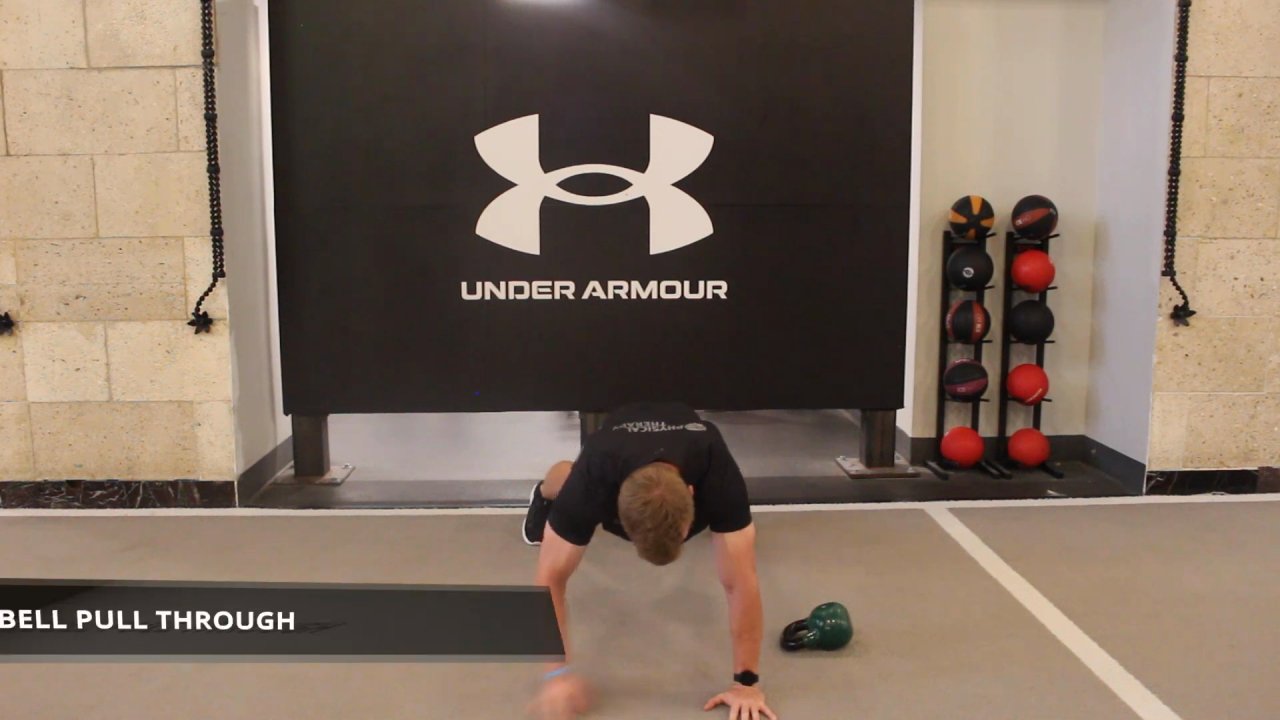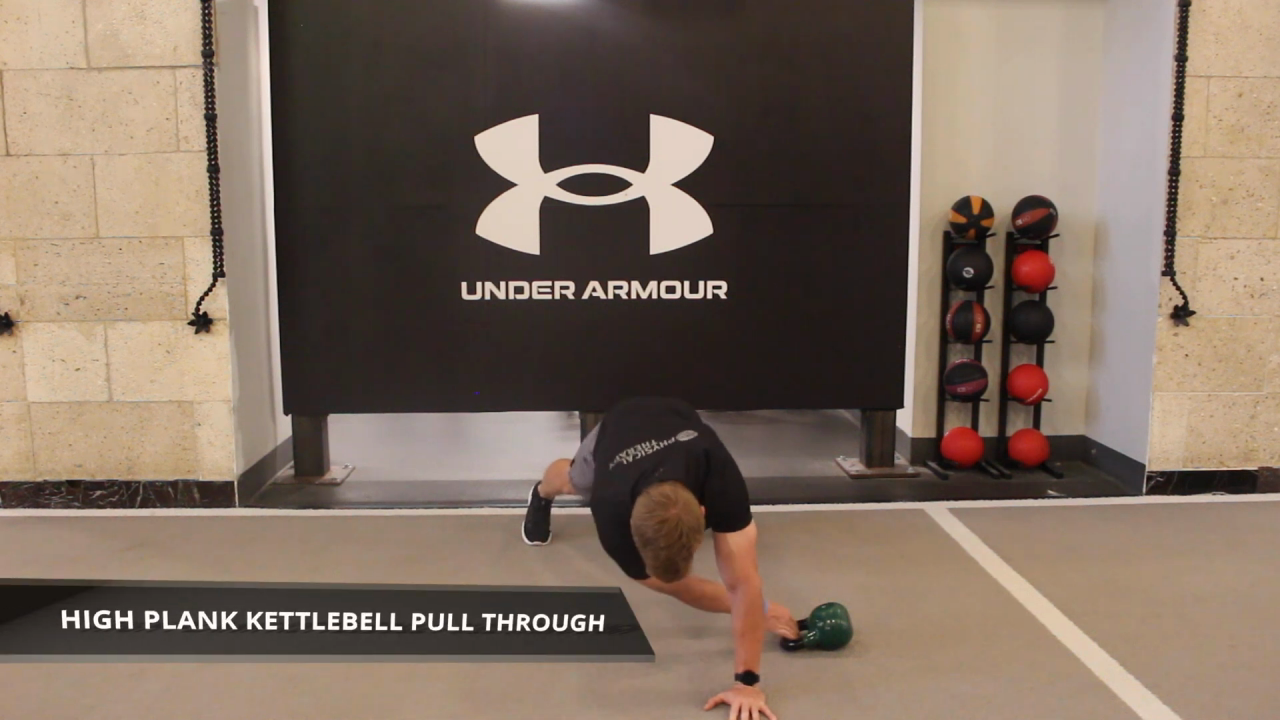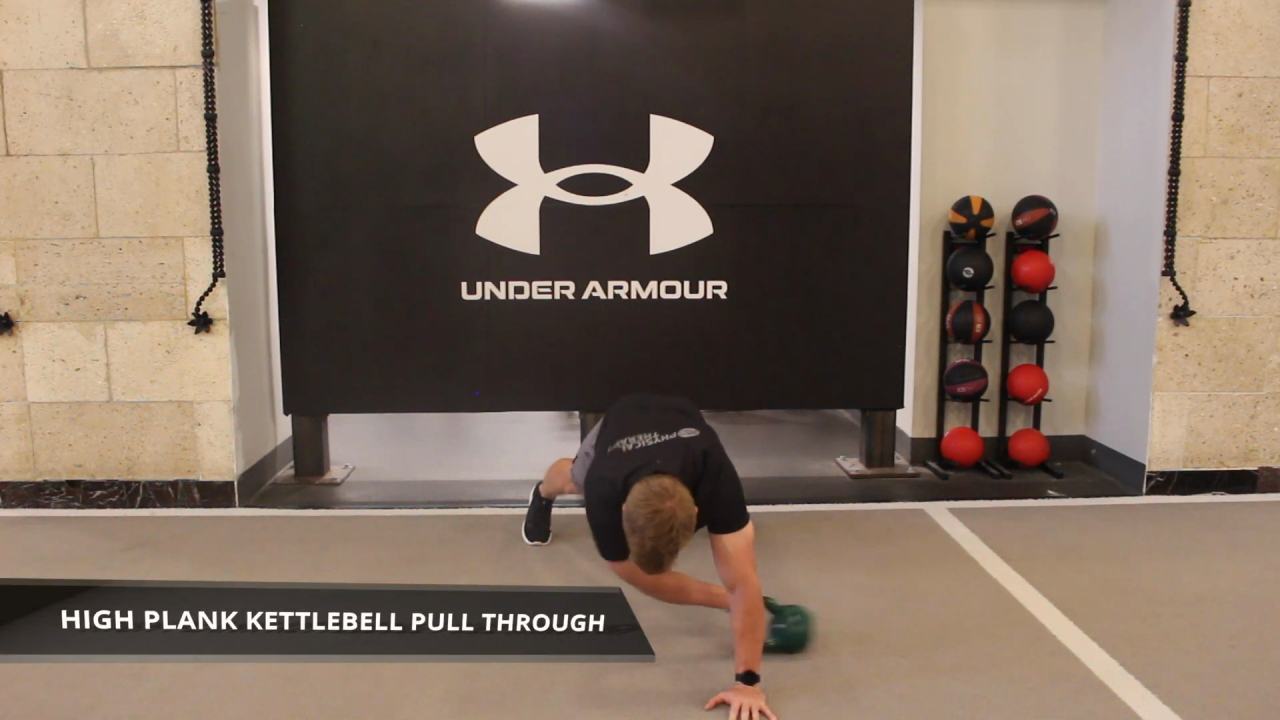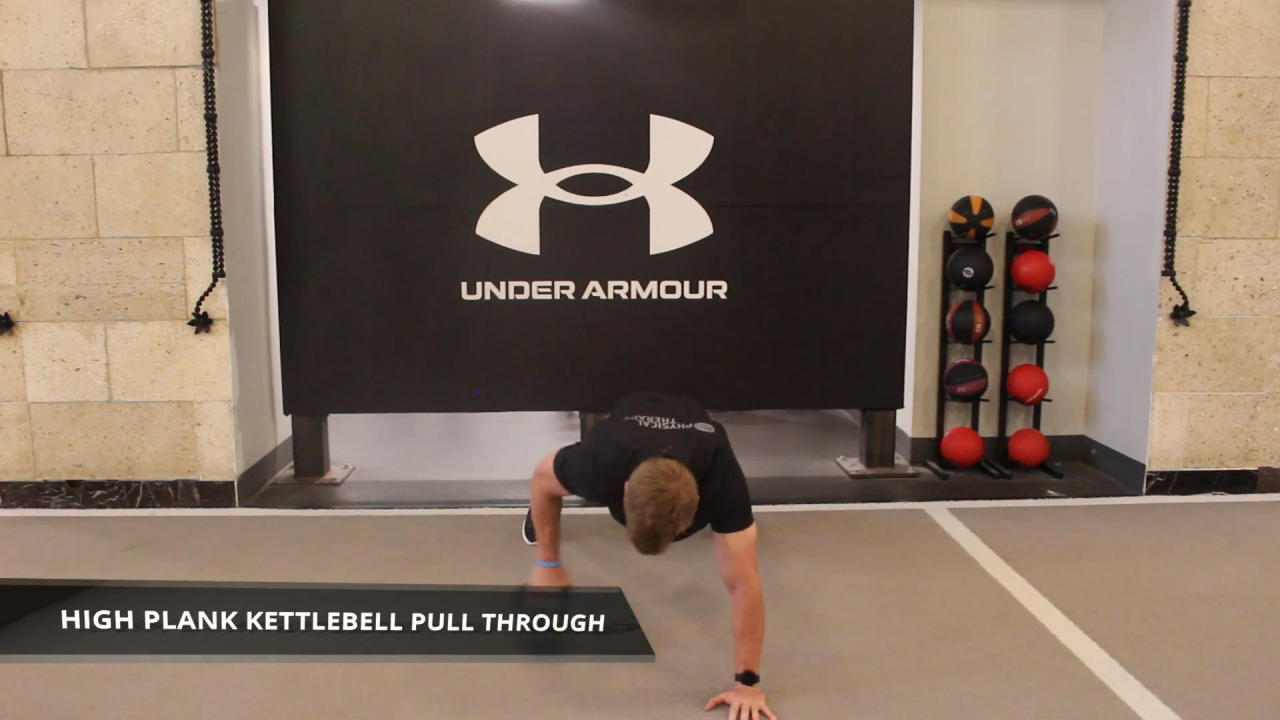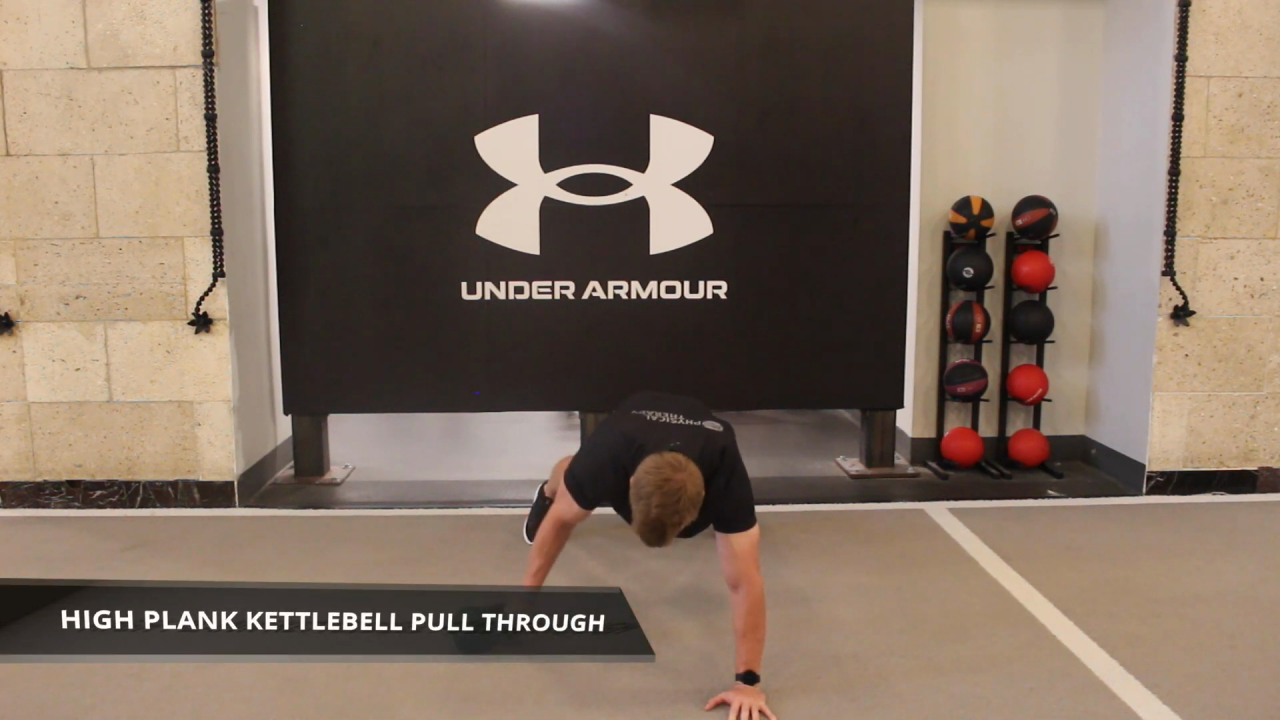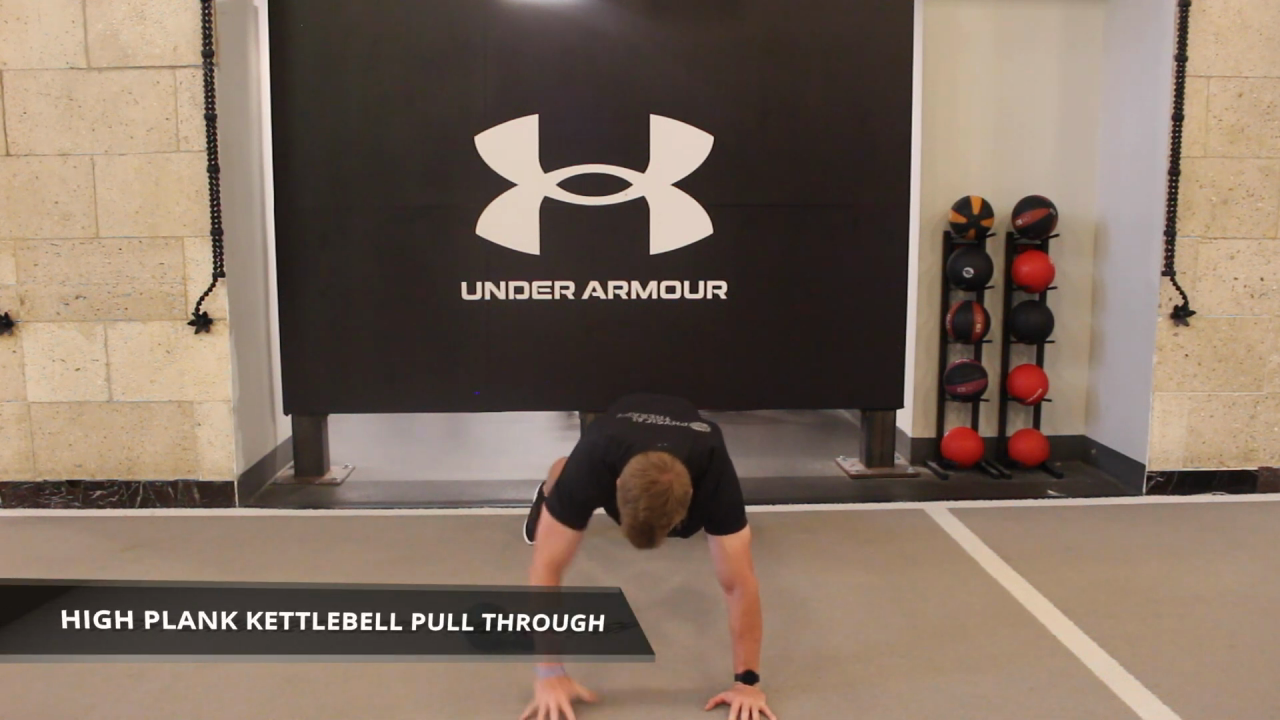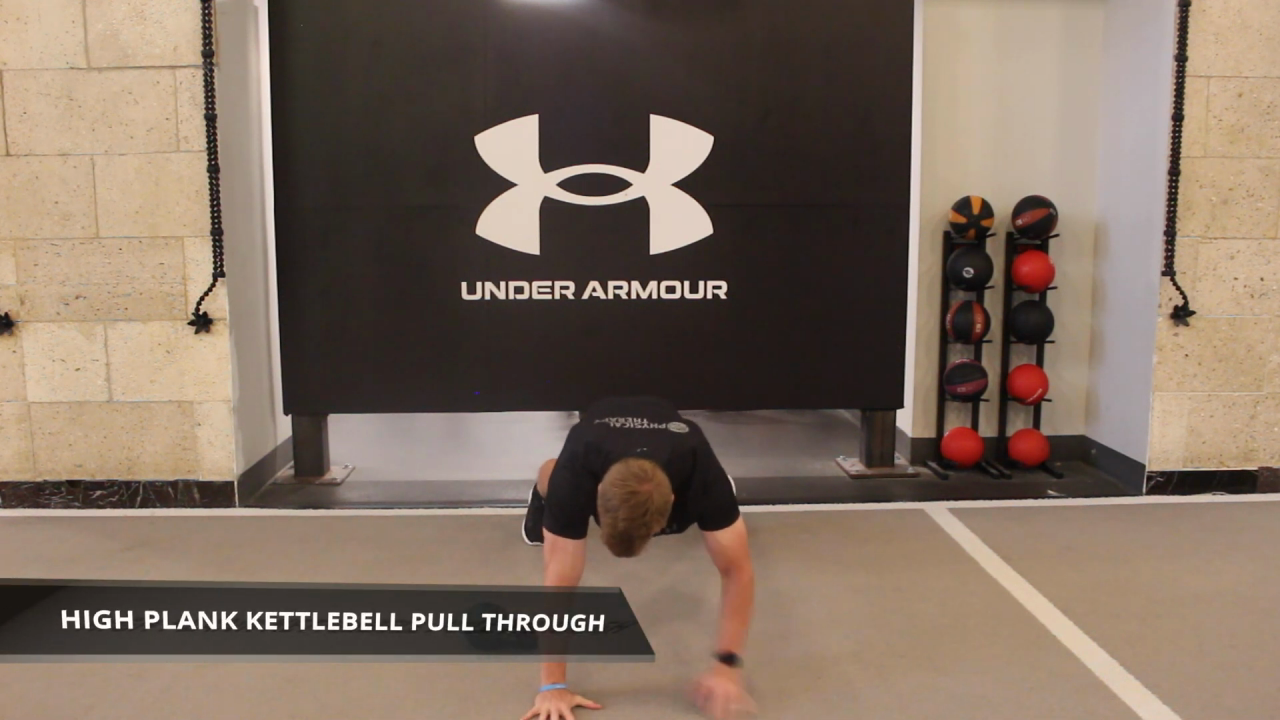
dt=0.4s
person 1, frame 1
left shoulder: (717, 474)
right shoulder: (595, 478)
left elbow: (739, 582)
right elbow: (551, 575)
left wrist: (746, 681)
right wrist: (557, 671)
left hip: (689, 449)
right hip: (617, 449)
right ankle: (545, 492)
person 1, frame 2
left shoulder: (719, 479)
right shoulder: (614, 512)
left elbow: (742, 581)
right elbow: (682, 587)
left wrist: (748, 681)
right wrist: (761, 611)
right hip: (616, 427)
right knee: (572, 481)
right ankle: (542, 494)
person 1, frame 3
left shoulder: (715, 479)
right shoulder: (604, 495)
left elbow: (741, 582)
right elbow: (647, 581)
left wrist: (747, 681)
right wrist: (728, 601)
left hip: (681, 421)
right hip: (618, 422)
right knee: (572, 481)
right ankle: (543, 494)
person 1, frame 4
left shoulder: (721, 477)
right shoulder: (602, 459)
left elbow: (743, 582)
right elbow: (544, 477)
left wrist: (747, 681)
right wrist: (547, 563)
left hip: (693, 440)
right knee: (564, 477)
person 1, frame 5
left shoulder: (725, 476)
right shoulder: (606, 458)
left elbow: (745, 582)
right elbow: (561, 520)
left wrist: (748, 681)
right wrist: (528, 592)
left hip: (699, 444)
right knee: (572, 476)
right ankle: (548, 492)
person 1, frame 6
left shoulder: (713, 476)
right shoulder: (592, 462)
left elbow: (738, 582)
right elbow: (547, 565)
left wrist: (747, 681)
right wrist: (549, 673)
left hip: (690, 446)
right hip: (619, 439)
right knee: (563, 480)
right ankle: (548, 491)
person 1, frame 7
left shoulder: (698, 471)
right shoulder: (575, 474)
left elbow: (736, 570)
right elbow: (560, 580)
left wrist: (726, 662)
right wrist: (552, 686)
left hip: (671, 446)
right hip: (598, 444)
right ankle: (543, 492)
